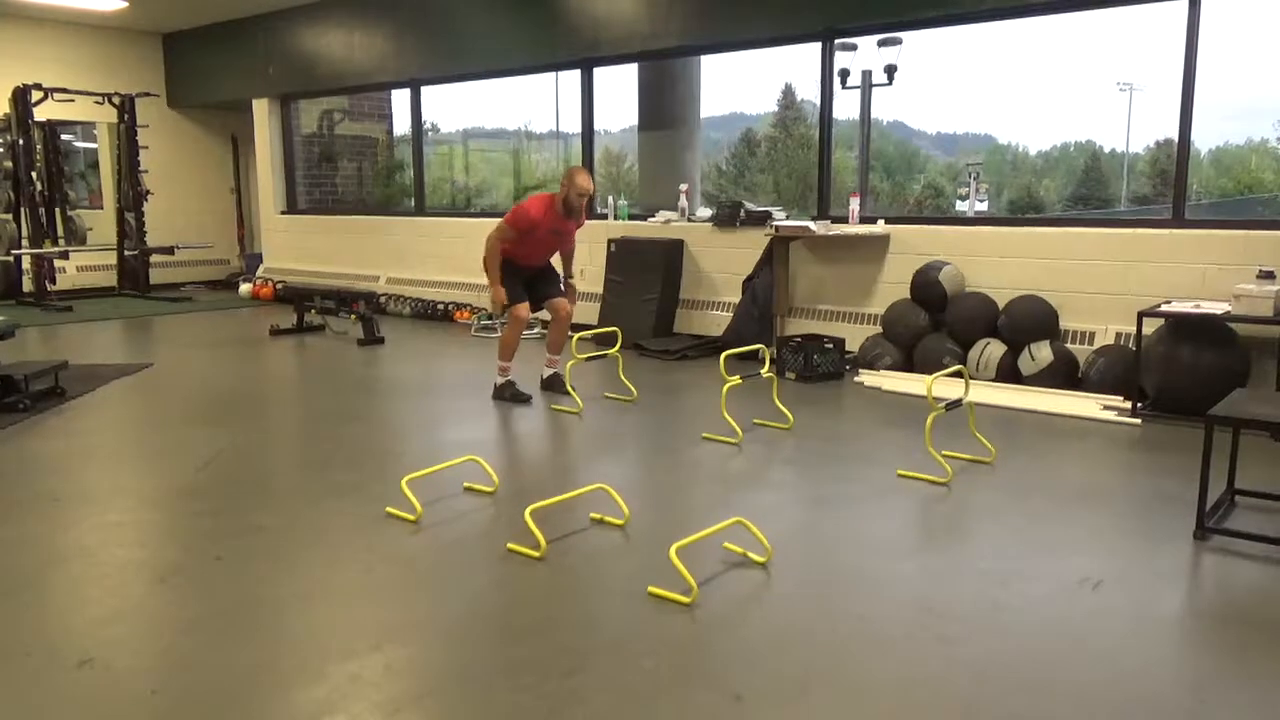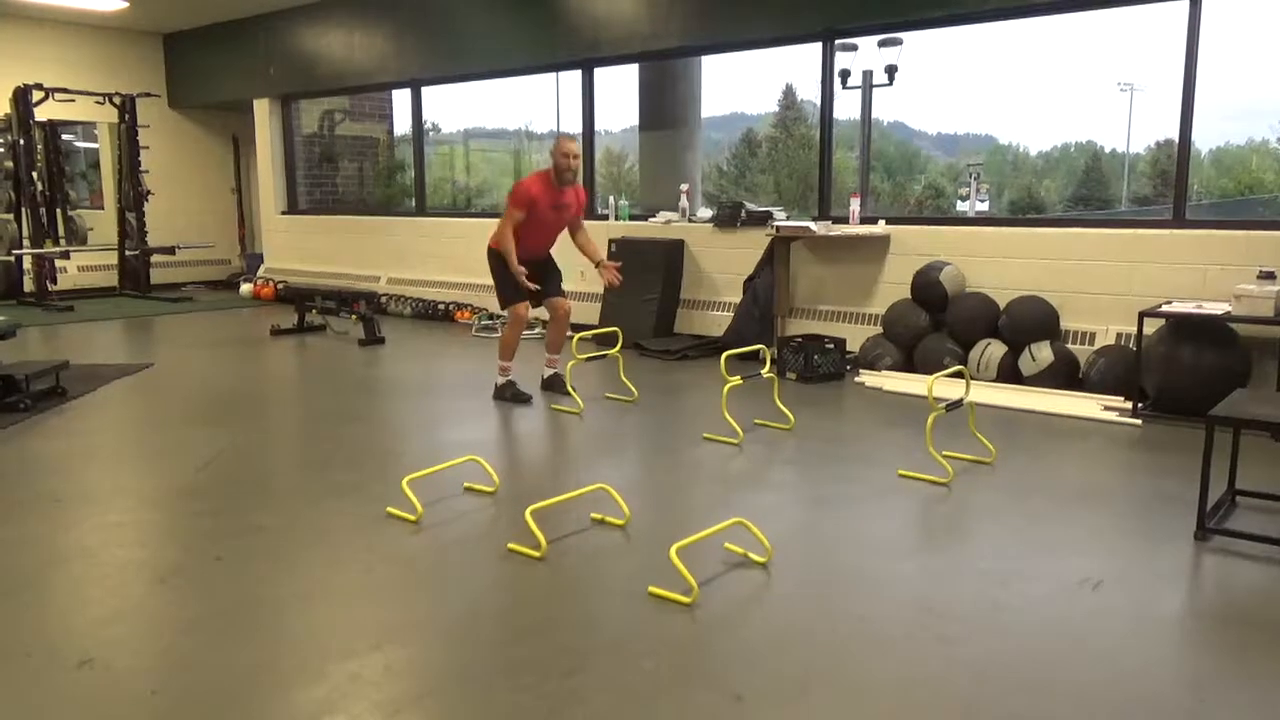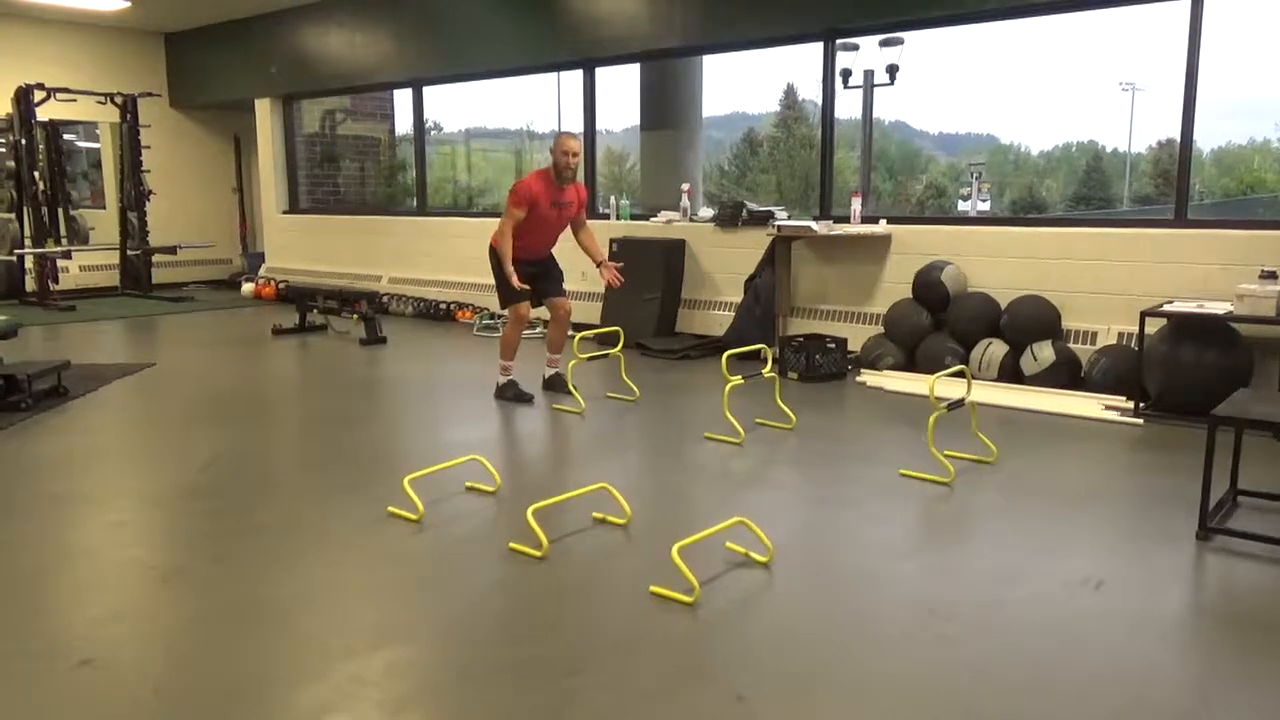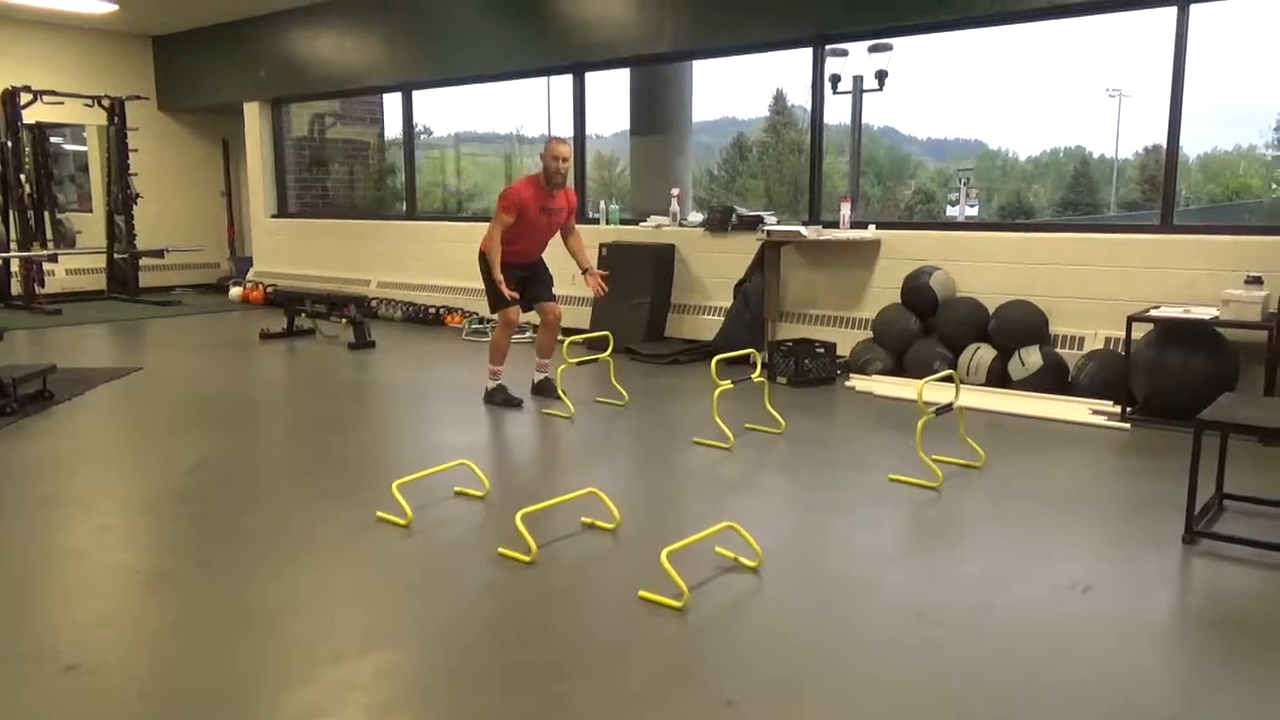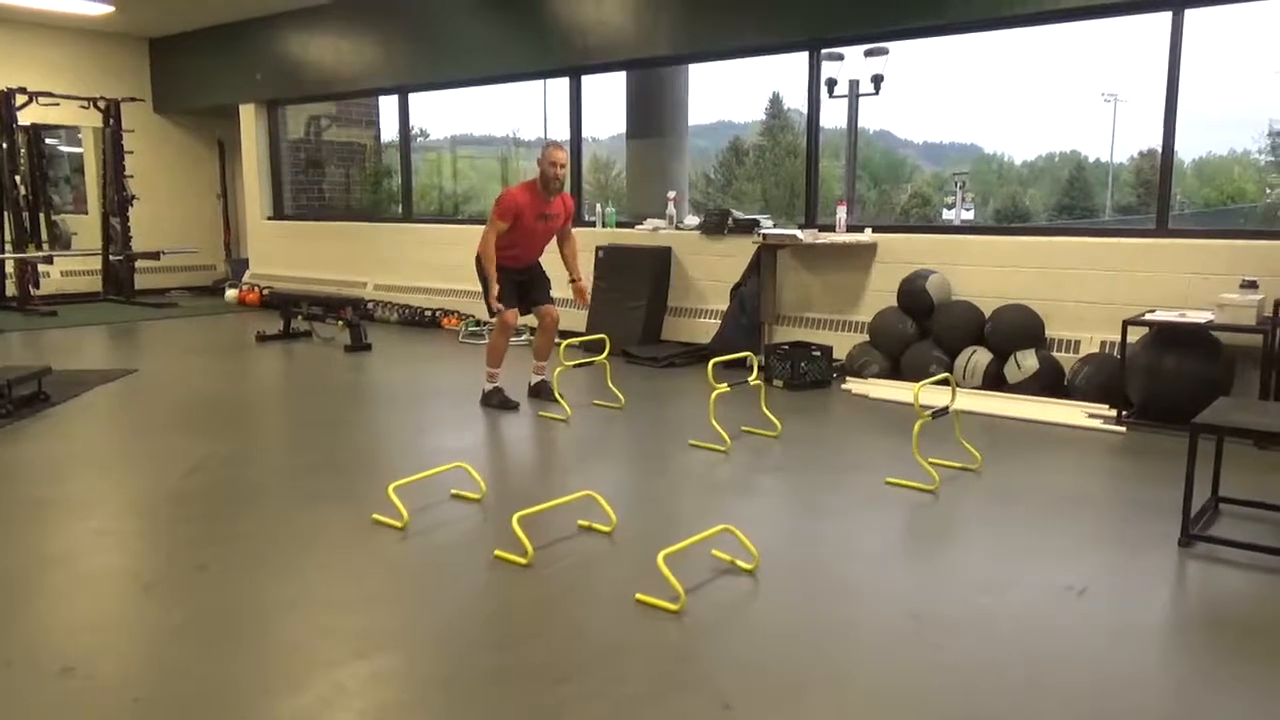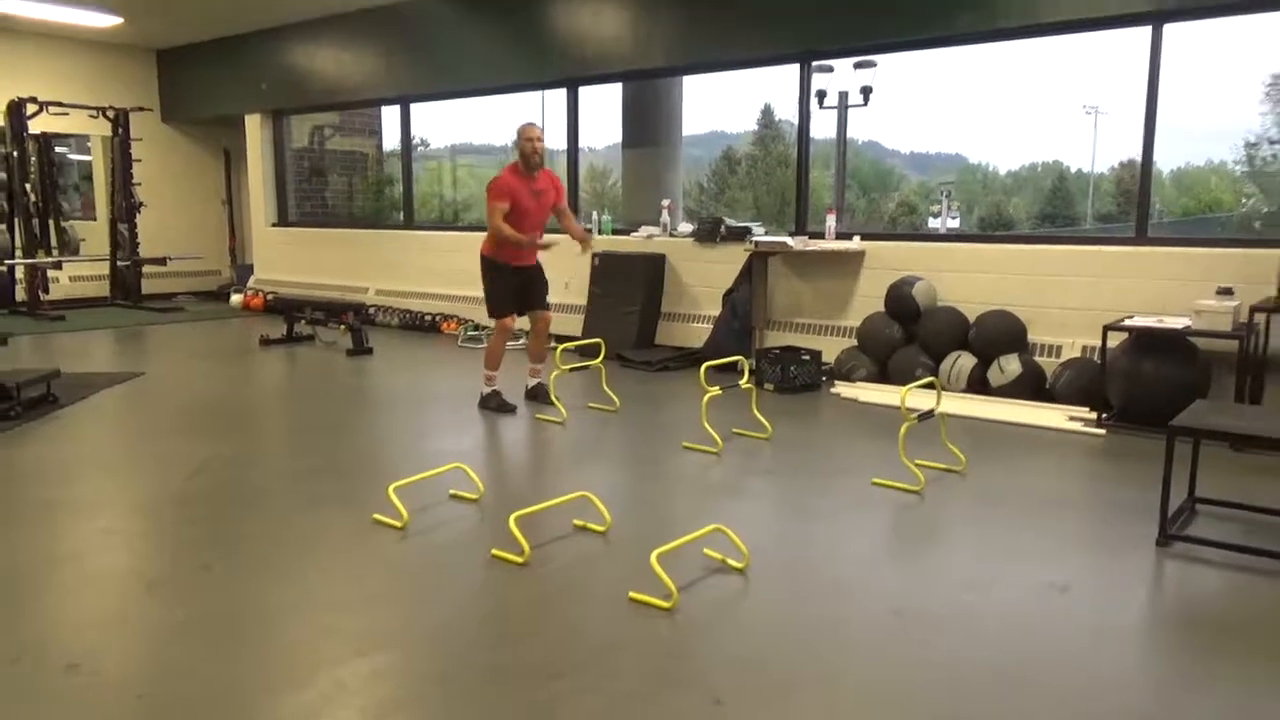
dt=0.3s
person 1, frame 1
left shoulder: (578, 215)
right shoulder: (531, 211)
right elbow: (494, 240)
left wrist: (569, 279)
right wrist: (496, 286)
left hip: (538, 265)
right hip: (507, 264)
left knee: (563, 311)
right knee: (520, 315)
left ankle: (550, 374)
right ankle: (502, 383)
person 1, frame 2
left shoulder: (577, 193)
right shoulder: (529, 187)
left elbow: (578, 230)
right elbow: (505, 228)
left wrist: (600, 263)
right wrist: (514, 268)
left hip: (539, 256)
right hip: (507, 254)
left knee: (562, 310)
right knee: (520, 314)
left ankle: (550, 374)
right ankle: (503, 382)
person 1, frame 3
left shoulder: (578, 192)
right shoulder: (528, 187)
left elbow: (581, 229)
right elbow: (505, 228)
left wrist: (601, 262)
right wrist: (509, 269)
left hip: (541, 256)
right hip: (511, 254)
left knee: (563, 310)
right knee: (520, 313)
left ankle: (552, 374)
right ankle: (504, 381)
person 1, frame 4
left shoulder: (569, 198)
right shoulder: (519, 192)
left elbow: (570, 234)
right elbow: (494, 234)
left wrist: (587, 269)
right wrist: (497, 275)
left hip: (531, 261)
right hip: (500, 259)
left knee: (553, 315)
right knee: (510, 317)
left ankle: (541, 378)
right ankle: (494, 386)
person 1, frame 5
left shoulder: (565, 204)
right shoulder: (515, 198)
left elbow: (566, 239)
right elbow: (488, 239)
left wrist: (576, 279)
right wrist: (492, 283)
left hip: (529, 265)
right hip: (498, 264)
left knee: (550, 318)
right knee: (508, 320)
left ankle: (538, 381)
right ankle: (490, 389)
person 1, frame 6
left shoulder: (553, 181)
right shoulder: (504, 181)
left elbow: (564, 214)
right elbow: (494, 225)
left wrist: (581, 236)
right wrist: (526, 241)
left hip: (529, 262)
right hip: (498, 262)
left knee: (542, 320)
right knee: (506, 324)
left ankle: (534, 383)
right ankle: (489, 391)
